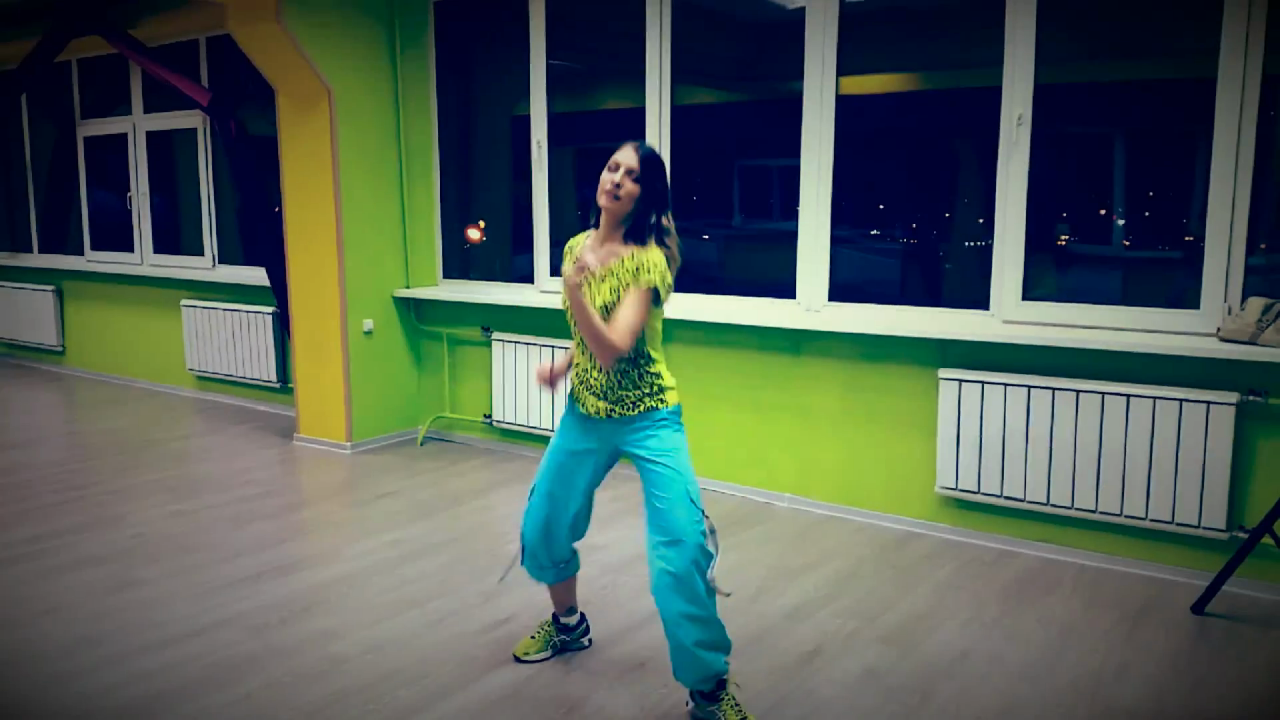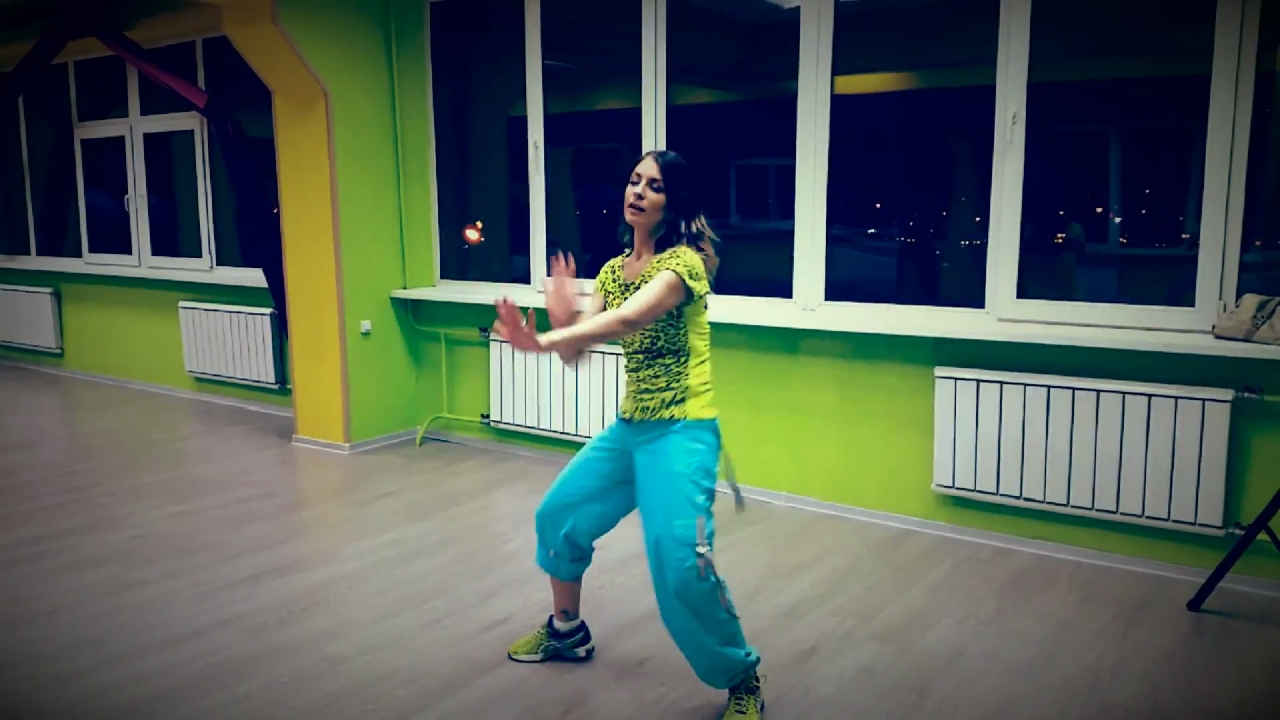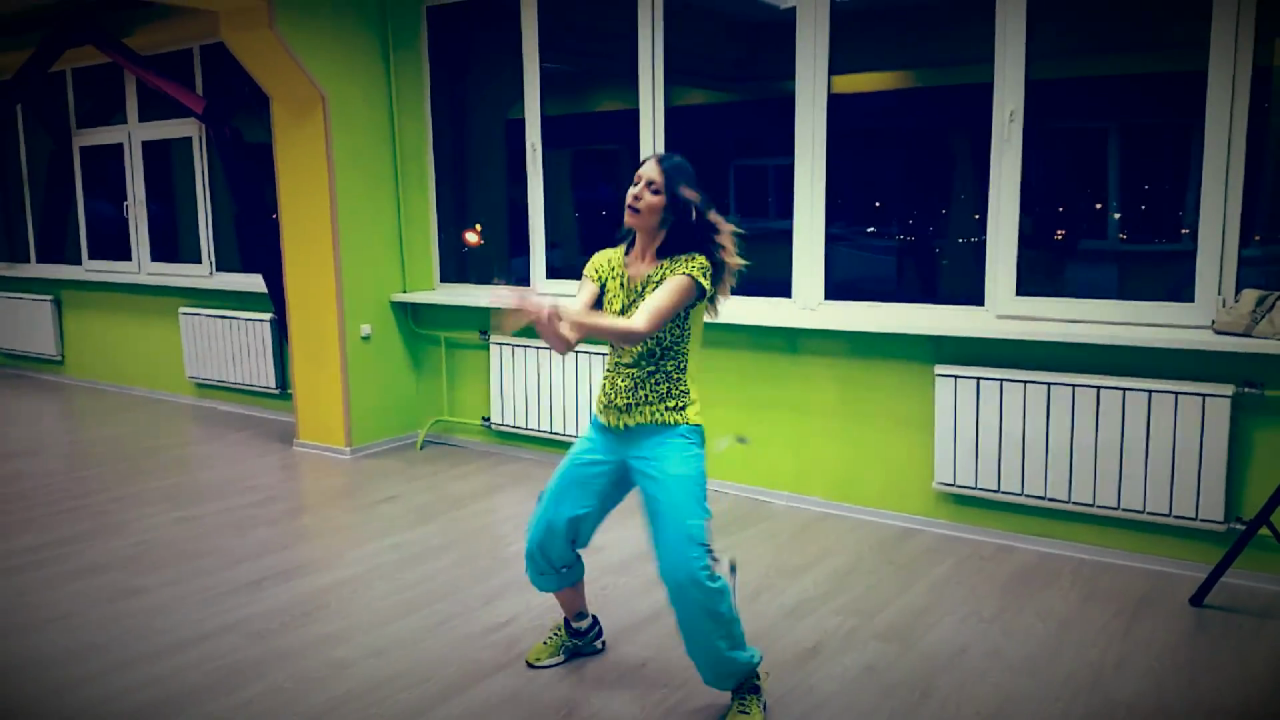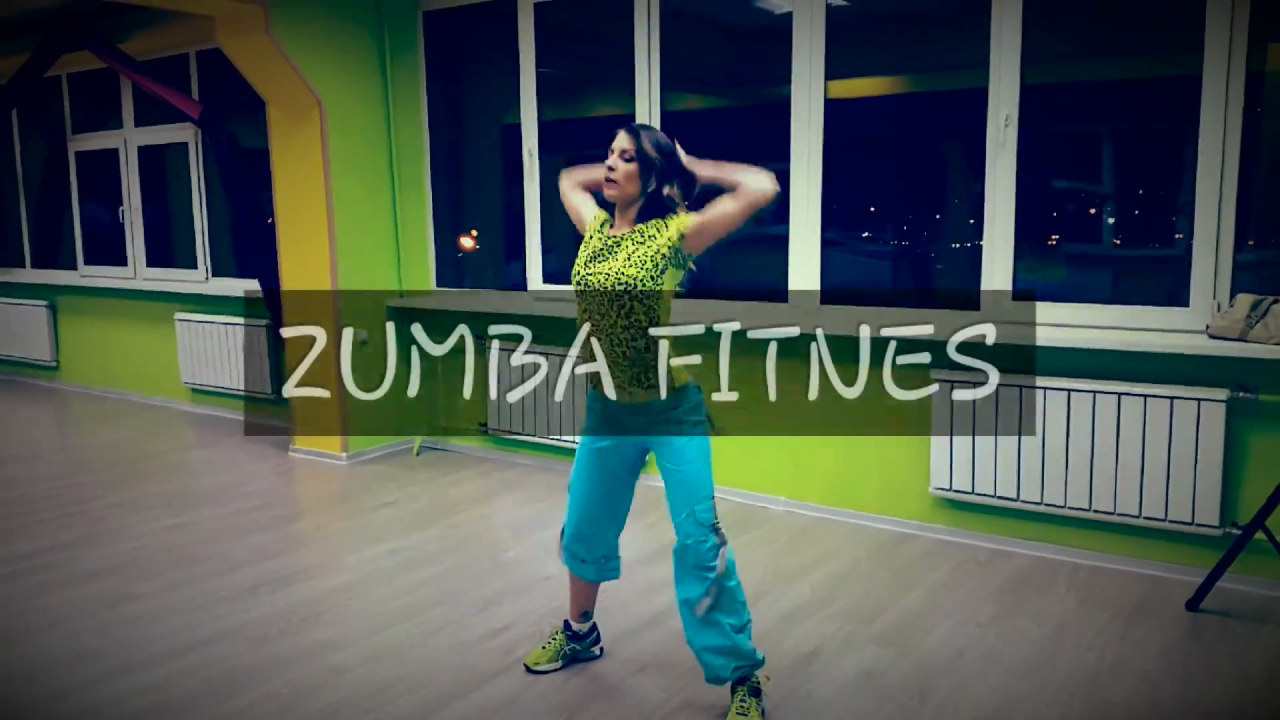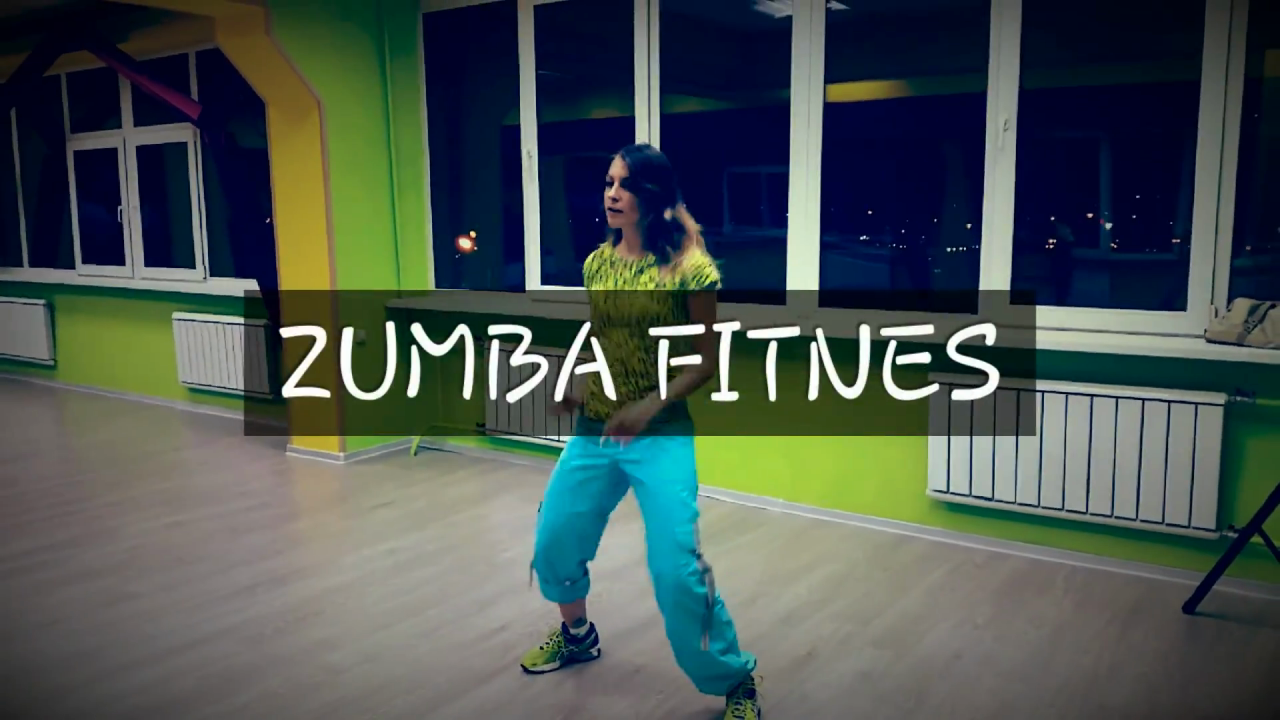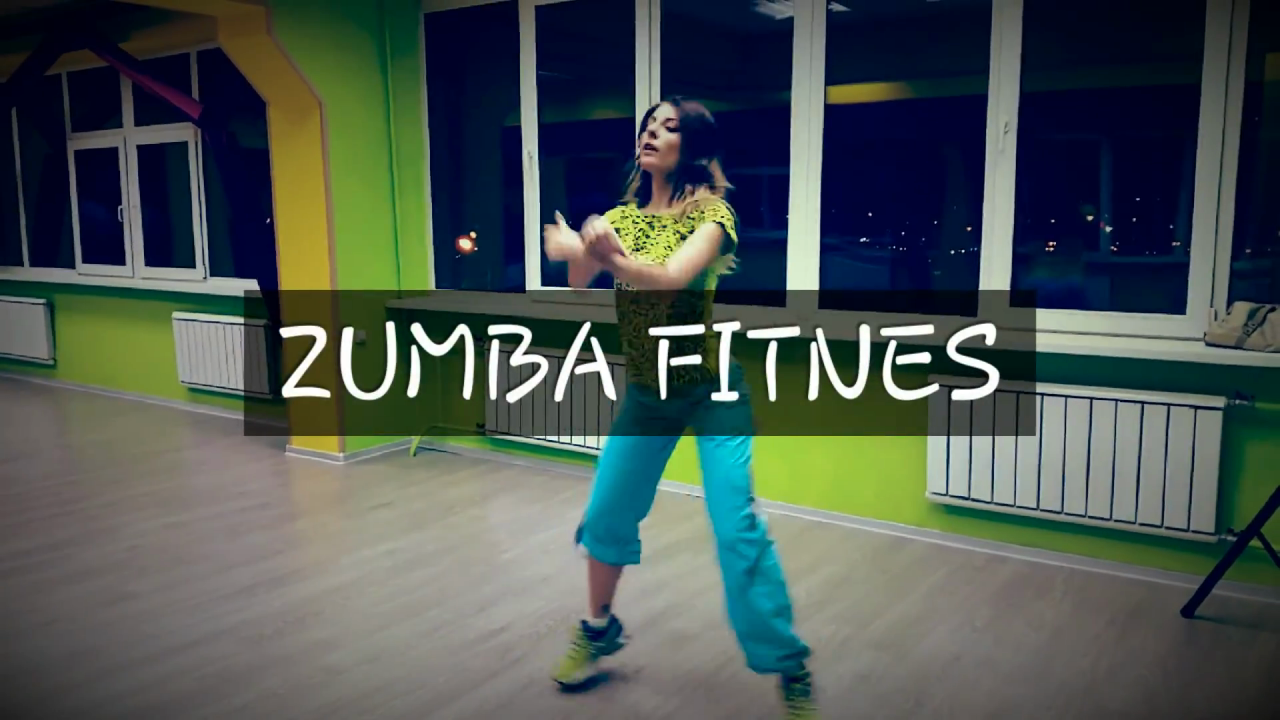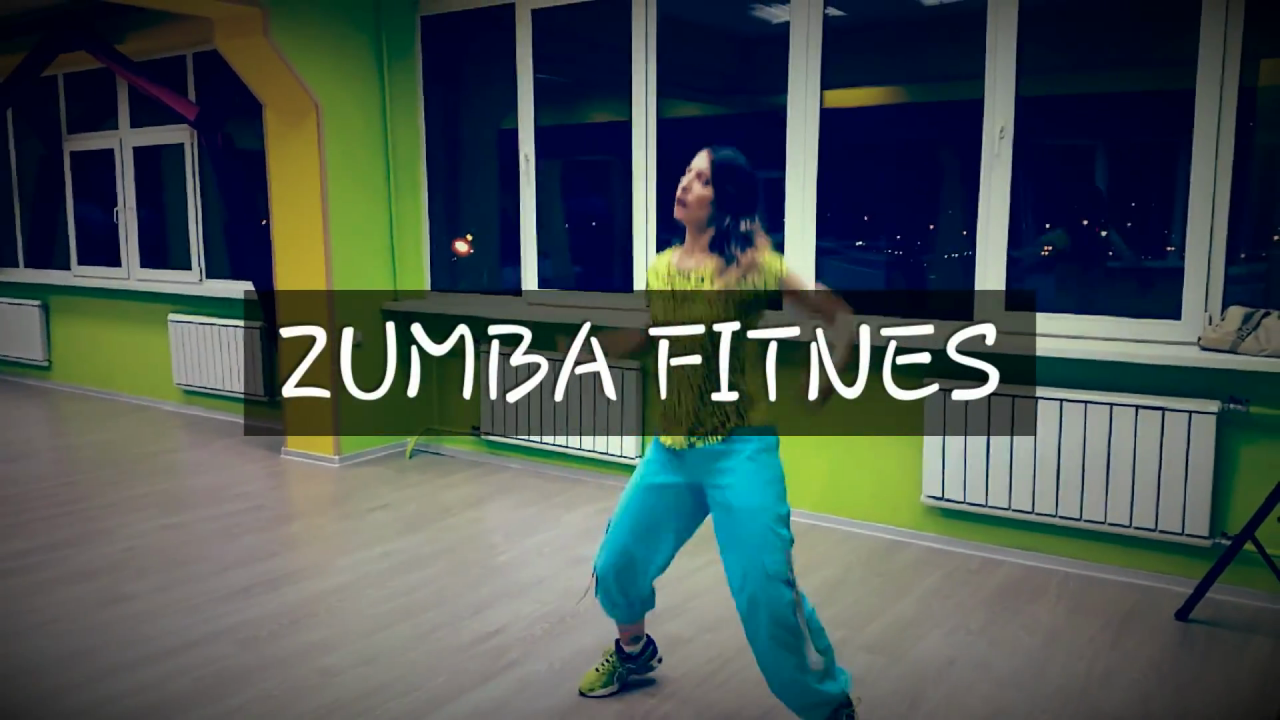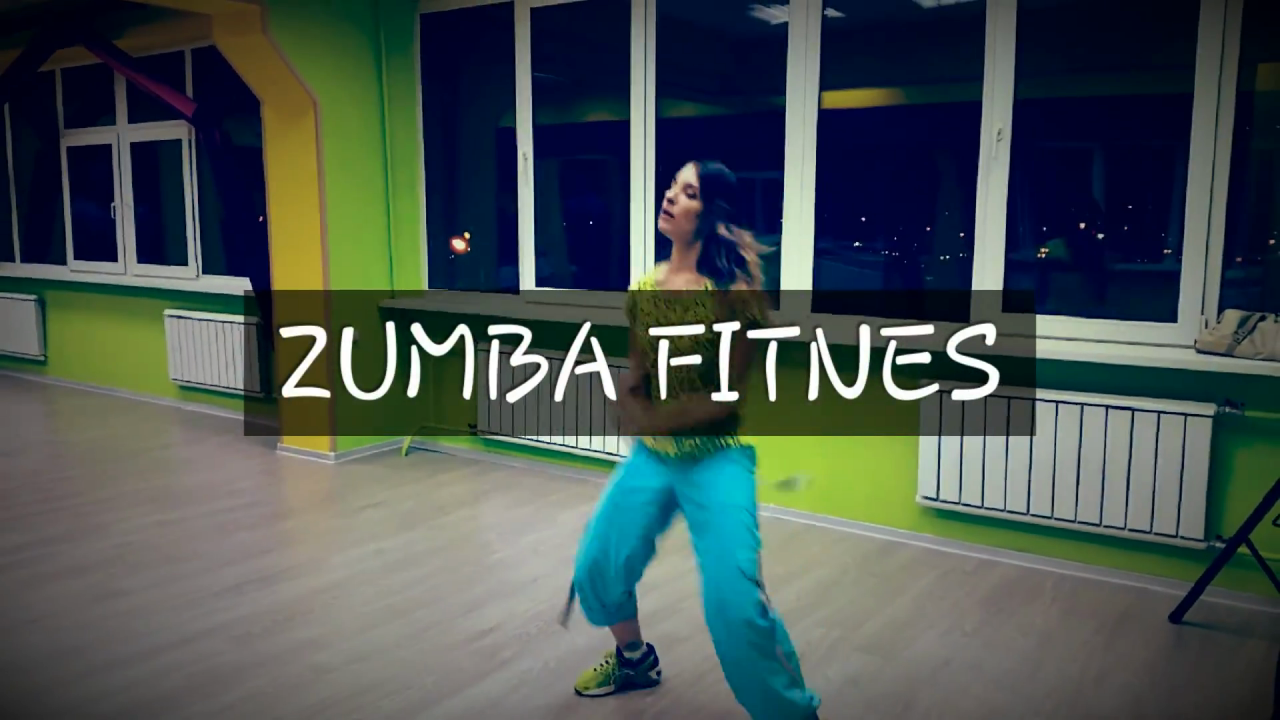
dt=0.4s
person 1, frame 1
left shoulder: (650, 259)
right shoulder: (574, 247)
left elbow: (615, 350)
left wrist: (583, 303)
right wrist: (564, 364)
left hip: (650, 420)
right hip: (584, 416)
left knee: (682, 540)
right knee: (542, 532)
right ankle: (568, 623)
person 1, frame 2
left shoulder: (685, 261)
right shoulder: (612, 269)
left elbow: (624, 319)
right elbow: (576, 354)
left wrist: (541, 342)
right wrist: (559, 309)
left hip: (682, 433)
right hip: (628, 429)
left knee: (681, 565)
right knee: (559, 516)
right ankle: (565, 629)
person 1, frame 3
left shoulder: (691, 267)
right shoulder: (606, 263)
left elbow: (636, 329)
right elbow: (566, 334)
left wrist: (564, 313)
right wrist: (546, 320)
left hip: (668, 437)
right hip: (604, 431)
left knee: (686, 568)
right knee: (544, 541)
right ankle: (580, 628)
person 1, frame 4
left shoulder: (674, 232)
right shoulder: (594, 227)
left elbow: (764, 188)
right elbow: (568, 179)
left wrist: (697, 169)
right wrist: (611, 173)
left hip: (673, 409)
right hip: (606, 409)
left knee: (697, 541)
right knee: (585, 528)
right ankle: (579, 632)
person 1, frame 5
left shoulder: (689, 268)
right shoulder: (599, 261)
left elbow: (705, 363)
left wrist: (649, 408)
right wrist: (570, 391)
left hip: (660, 433)
right hip: (595, 429)
left knee: (674, 566)
right knee: (554, 543)
right ankle: (576, 633)
person 1, frame 6
left shoulder: (710, 213)
right shoulder: (618, 217)
left elbow: (669, 279)
right elbow: (579, 277)
left wrist: (611, 257)
right wrist: (580, 251)
left hip: (712, 390)
right hip: (644, 394)
left knee: (735, 528)
right knee: (607, 514)
left ankle: (790, 669)
right ankle: (598, 630)
person 1, frame 7
left shoulder: (751, 263)
right shoulder: (665, 264)
left elbow: (834, 312)
right elbow: (643, 338)
left wrist: (831, 382)
right wrist: (594, 344)
left hip: (742, 451)
right hip: (673, 449)
left knee: (766, 595)
right knee: (618, 568)
right ankle: (633, 651)
person 1, frame 8
left shoulder: (738, 288)
right shoulder: (643, 287)
left elbow: (747, 383)
right elbow: (634, 376)
left wrist: (688, 412)
right wrist: (631, 405)
left hip: (718, 457)
right hip: (650, 453)
left knee: (735, 604)
right knee: (596, 571)
right ankle: (633, 659)
